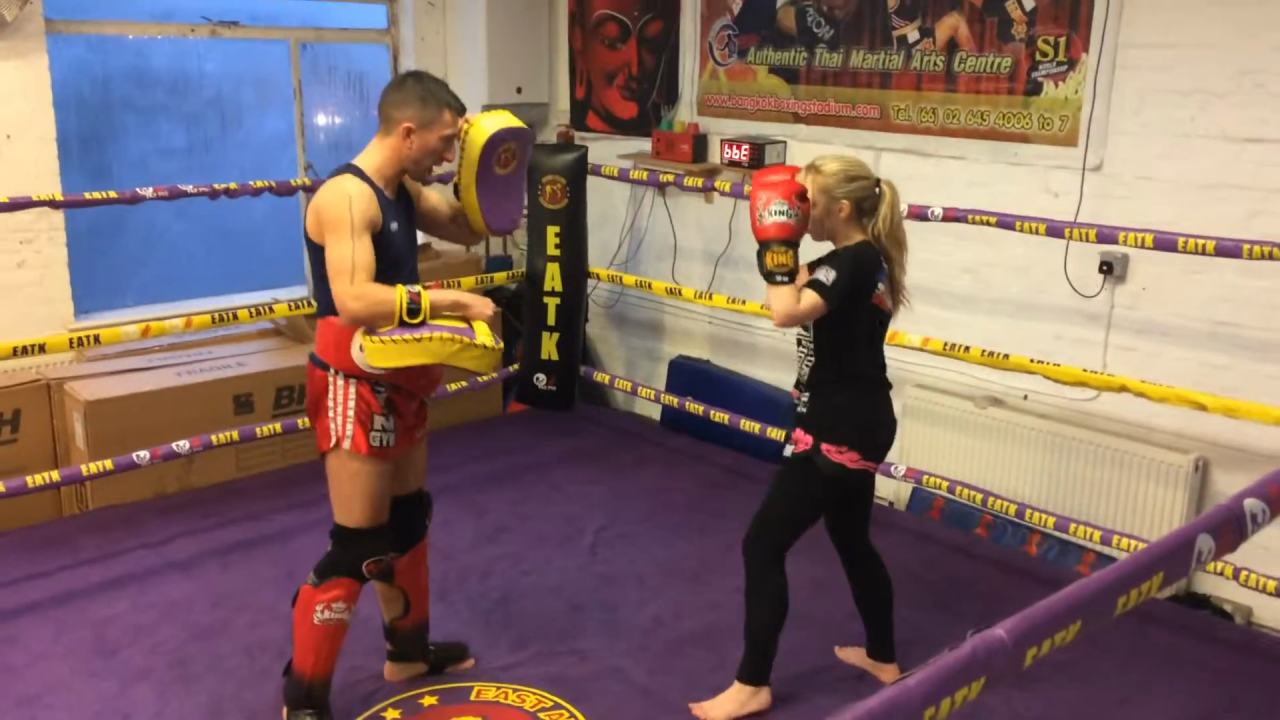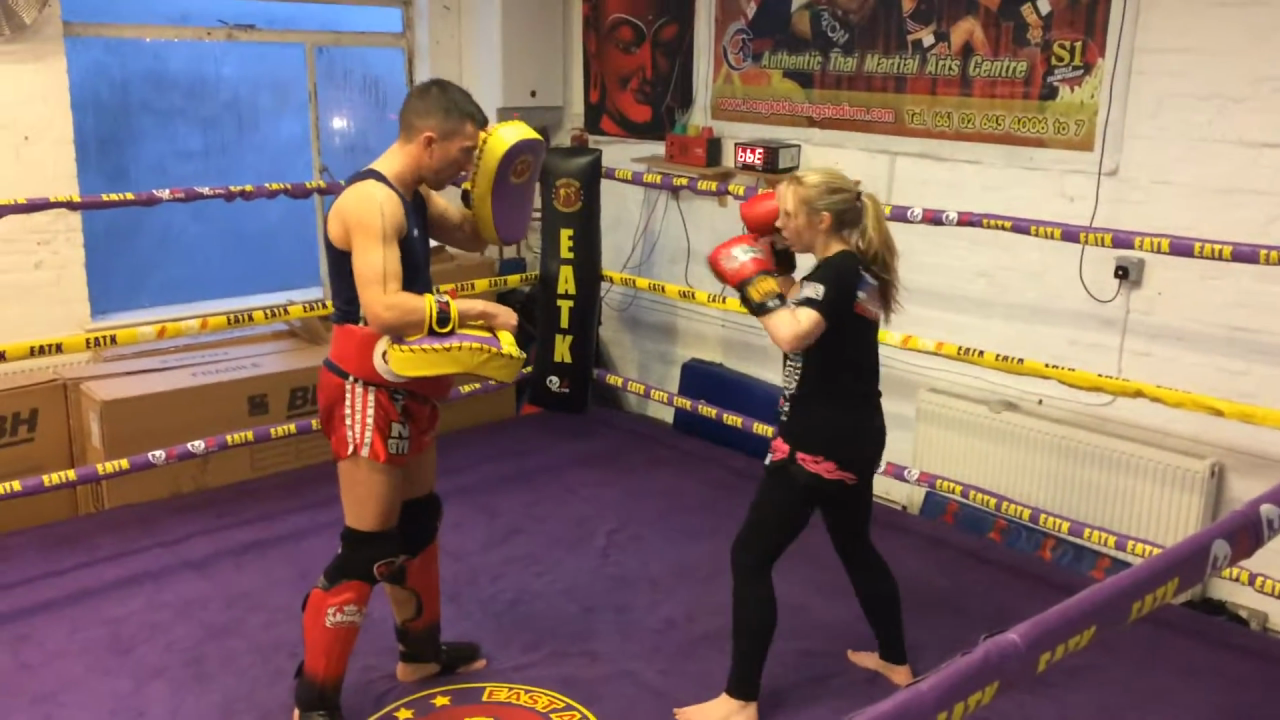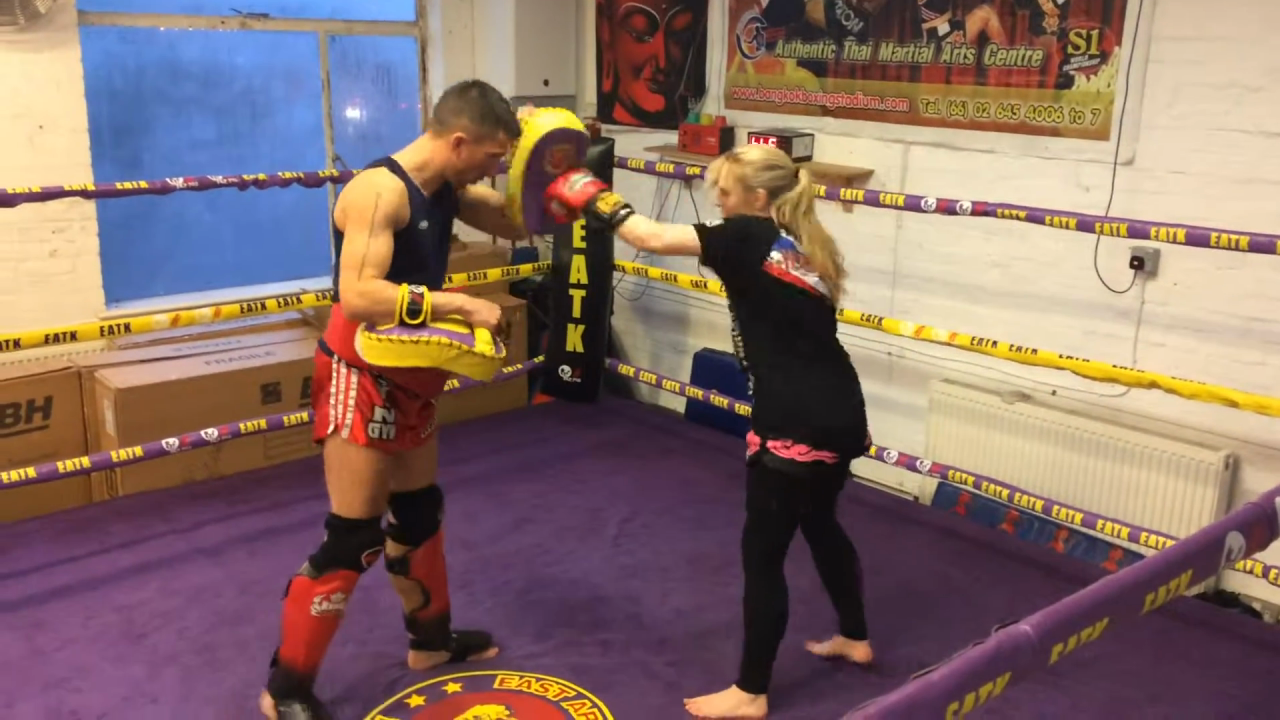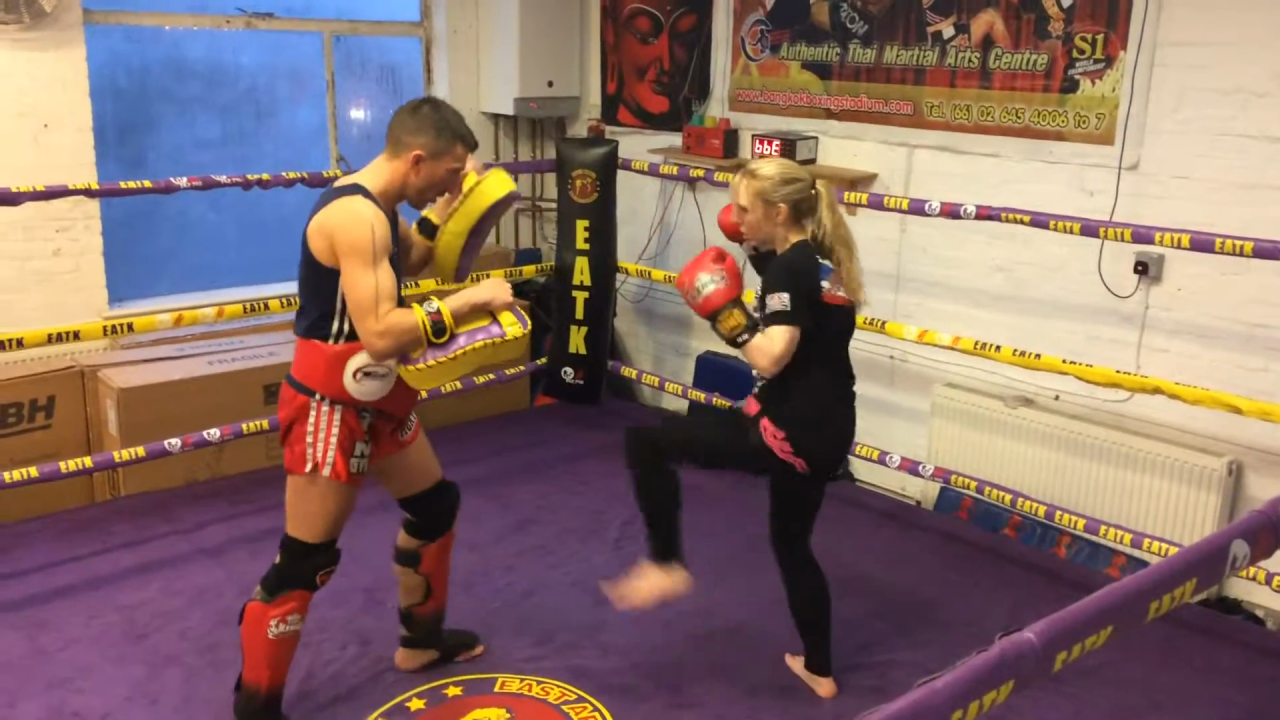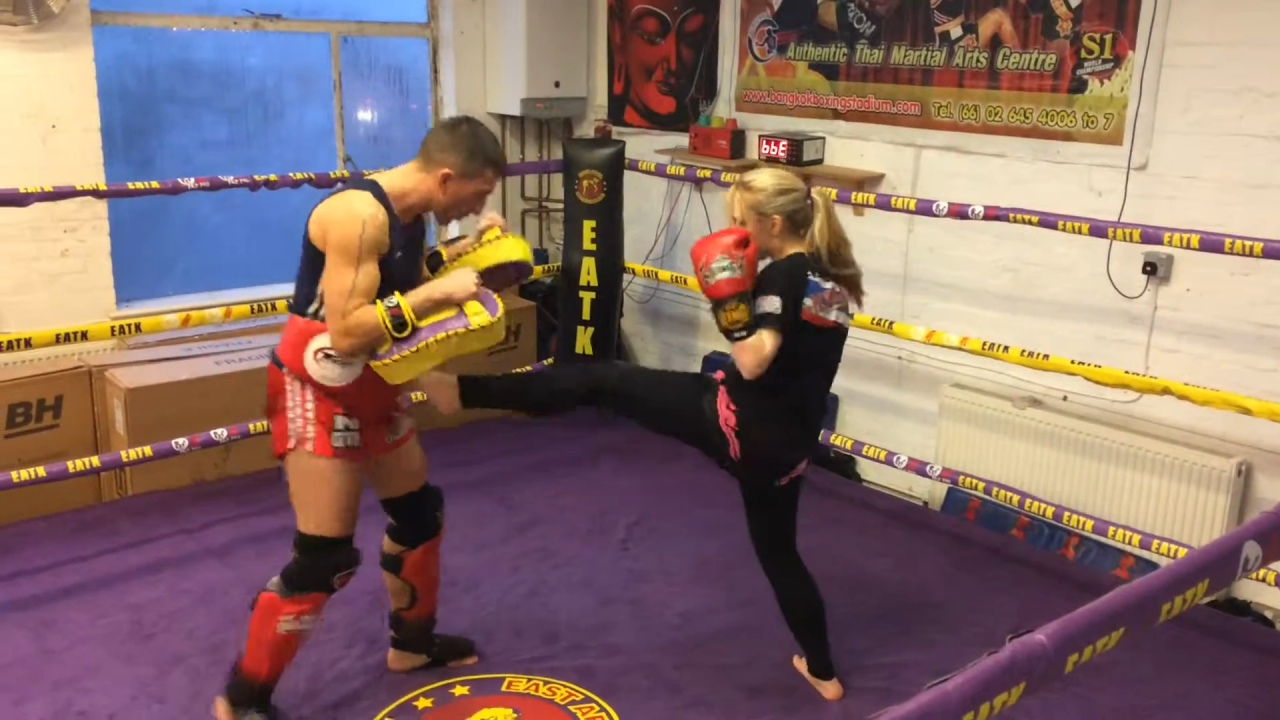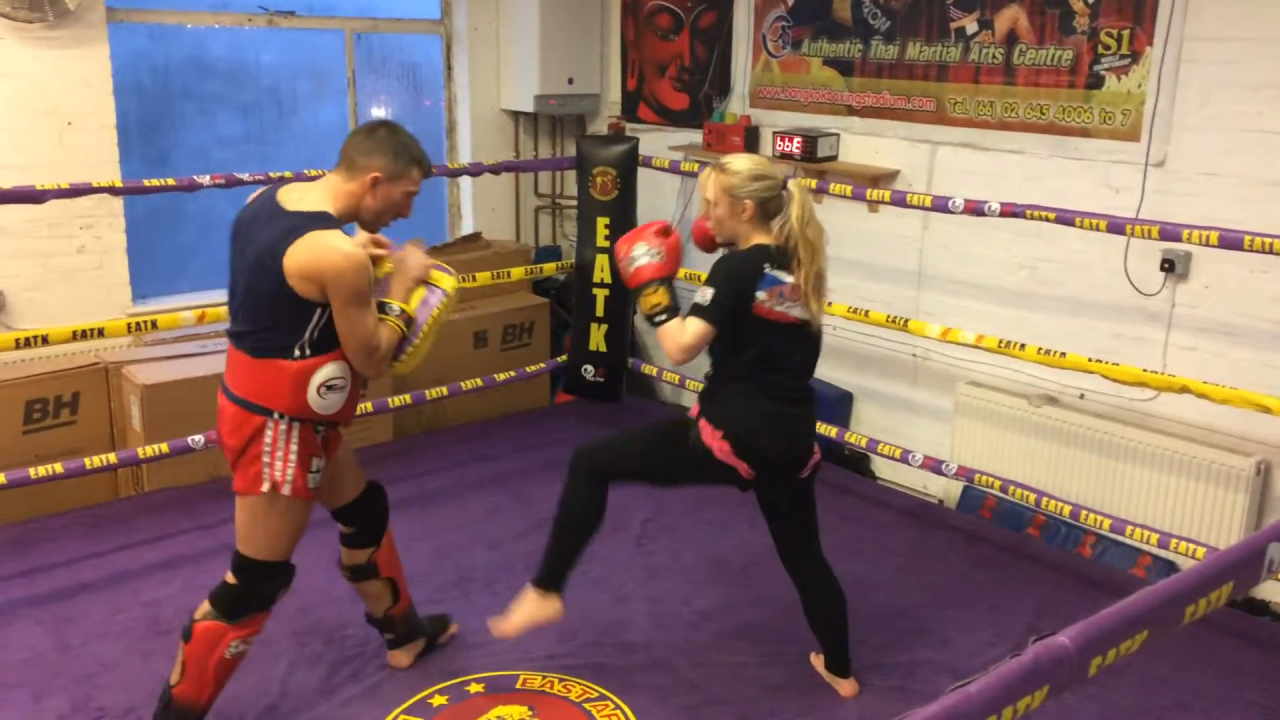
dt=0.3s
person 1, frame 1
left shoulder: (401, 188)
right shoulder: (346, 196)
left elbow: (466, 229)
right elbow: (354, 301)
right wrist: (454, 300)
left hip: (398, 381)
right hip: (354, 387)
left knee: (409, 519)
right knee: (357, 546)
left ankle: (409, 648)
person 1, frame 2
left shoulder: (412, 195)
right shoulder: (370, 201)
left elbow: (471, 236)
right elbow: (384, 310)
right wrist: (480, 310)
left hip: (407, 388)
right hip: (367, 392)
left knee: (418, 520)
right knee: (365, 550)
left ankle: (420, 649)
person 1, frame 3
left shoulder: (446, 187)
right shoulder: (380, 190)
left elbow: (516, 222)
right elbow: (359, 295)
right wrist: (458, 303)
left hip: (407, 379)
right hip: (360, 379)
left knee: (419, 510)
right knee: (352, 539)
left ankle: (431, 638)
person 1, frame 4
left shoulder: (381, 207)
right shoulder: (356, 219)
left elbow: (407, 262)
right elbow: (381, 335)
left wrist: (447, 208)
right wrist: (472, 298)
left hip: (377, 399)
right hip: (331, 406)
left knee: (435, 505)
right knee: (305, 563)
left ankle: (422, 637)
person 1, frame 5
left shoulder: (408, 211)
right shoulder: (358, 213)
right elbow: (347, 331)
left wrist: (460, 254)
right wrist: (438, 294)
left hip: (371, 391)
right hip: (319, 393)
left knee: (419, 511)
right knee: (324, 557)
left ankle: (412, 640)
person 1, frame 6
left shoulder: (269, 197)
right shoulder: (338, 253)
right elbow: (370, 362)
right wrist: (403, 286)
left hip: (284, 408)
right hip: (279, 422)
left knee: (366, 511)
right knee: (256, 583)
left ankle: (403, 632)
person 2, frame 1
left shoulder: (854, 263)
right shoulder: (861, 258)
left elbow: (786, 311)
right elbow: (806, 290)
left wrist: (775, 241)
right wrist: (784, 239)
left hip: (836, 432)
right hip: (859, 426)
left knee: (762, 545)
right knee: (852, 540)
right ankle: (882, 656)
person 2, frame 2
left shoulder: (835, 272)
right shoulder: (855, 267)
left elbow: (792, 335)
right elbow: (806, 309)
left wrist: (753, 277)
right wrist: (780, 256)
left hip: (818, 441)
right hip: (856, 436)
left knee: (751, 559)
right knee: (855, 545)
right ankle: (893, 660)
person 2, frame 3
left shoulder: (747, 237)
right shoulder: (806, 245)
left elbow: (654, 237)
left wrist: (593, 202)
left hip: (792, 424)
right hip: (841, 413)
left knee: (763, 552)
right knee: (820, 524)
right ankle: (855, 637)
person 2, frame 4
left shoulder: (786, 269)
right shoulder: (820, 258)
left elbow: (768, 359)
left wrist: (722, 310)
right wrist: (754, 248)
left hip: (786, 428)
right hip: (824, 436)
left knee: (649, 441)
right knee: (791, 544)
left ankle: (665, 566)
right ankle: (819, 669)
person 2, frame 5
left shoulder: (784, 274)
right shoulder: (829, 274)
left elbow: (752, 363)
left wrist: (726, 297)
left hip: (735, 419)
right hip: (786, 444)
left knee: (603, 380)
right knee: (779, 553)
left ankle: (463, 390)
right ankle: (823, 673)
person 2, frame 6
left shoulder: (738, 265)
right shoulder: (801, 265)
left elbow: (677, 347)
left wrist: (651, 283)
left hip: (728, 436)
right hip: (790, 442)
left knee: (593, 464)
right knee: (802, 554)
left ankle: (544, 593)
right ankle: (839, 670)
